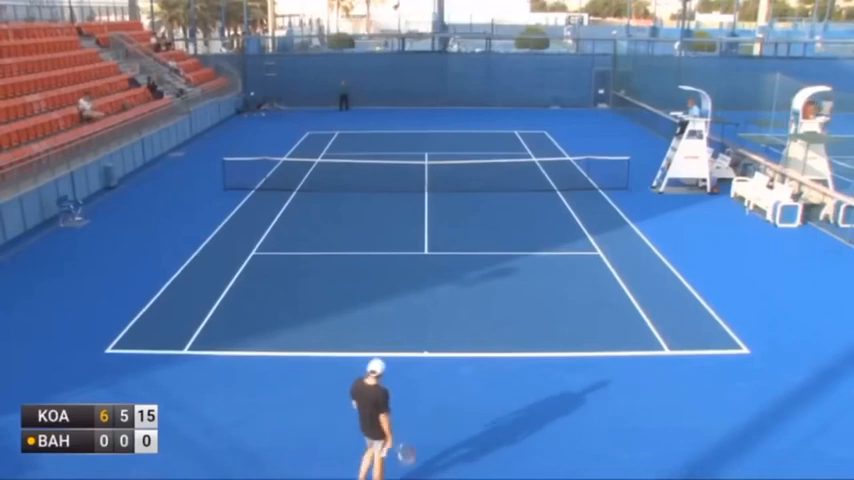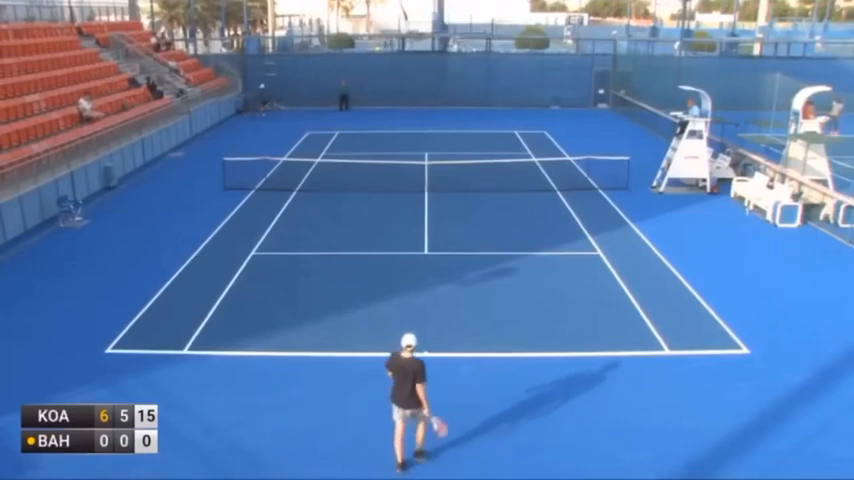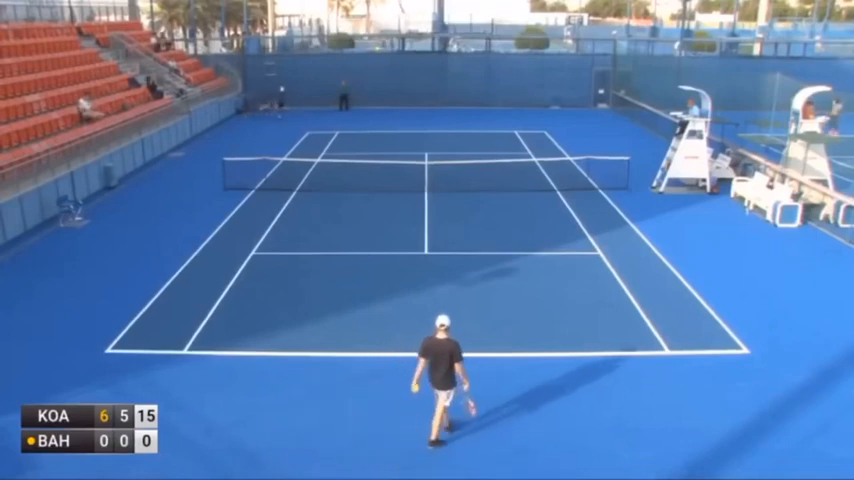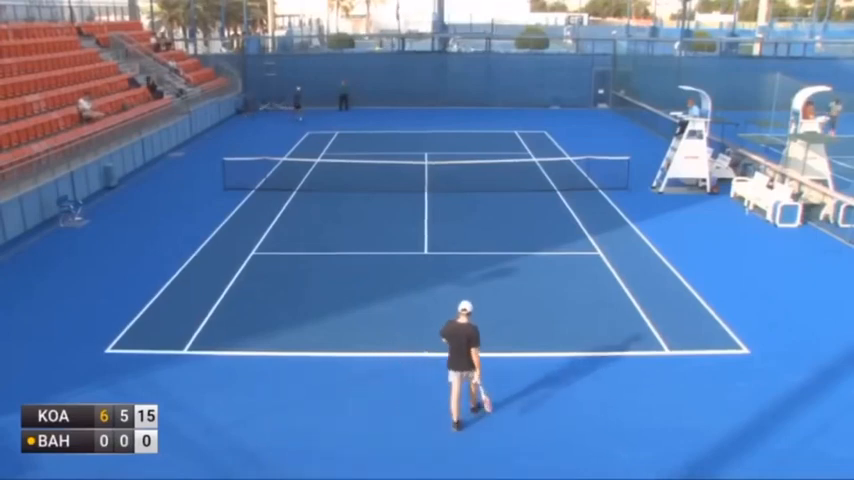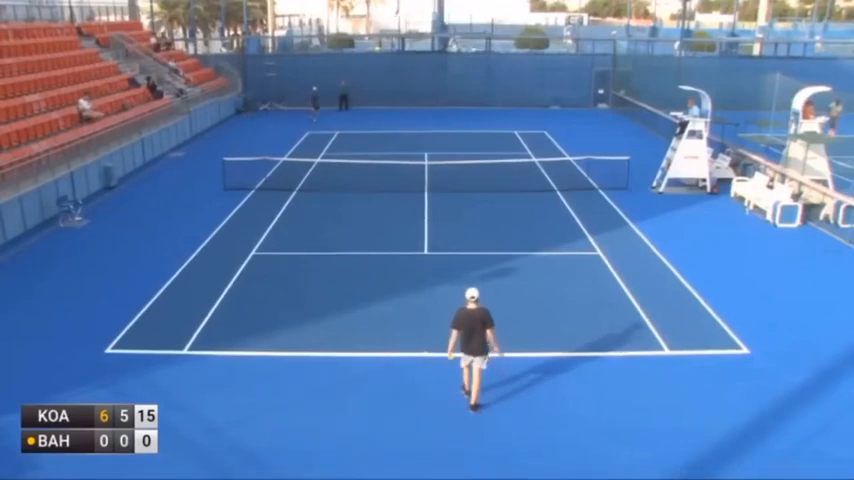
dt=0.7s
person 1, frame 1
left shoulder: (357, 384)
right shoulder: (381, 392)
right elbow: (384, 416)
right wrist: (389, 437)
left hip: (365, 427)
right hip: (379, 432)
left knee: (371, 451)
right knee: (378, 460)
person 1, frame 2
left shoulder: (393, 358)
right shoulder: (418, 364)
right elbow: (420, 387)
right wrist: (426, 406)
left hip: (397, 400)
right hip: (414, 403)
left knee: (399, 430)
right knee: (423, 422)
left ankle: (400, 462)
right ankle: (418, 451)
person 1, frame 3
left shoulder: (427, 341)
right shoulder: (453, 345)
left elbow: (422, 362)
right elbow: (458, 366)
left wrist: (415, 380)
right wrist: (466, 381)
left hip: (433, 380)
right hip: (447, 383)
left knee: (440, 404)
right knee: (440, 410)
left ankle: (447, 425)
right ankle: (433, 440)
person 1, frame 4
left shoulder: (449, 325)
right shoulder: (472, 329)
left elbow: (444, 339)
right elbow: (474, 351)
right wrist: (478, 369)
left hip: (453, 364)
right hip: (469, 365)
left knee: (455, 392)
right knee: (473, 384)
left ankle: (456, 421)
right ankle: (474, 406)
person 1, frame 5
left shoulder: (460, 313)
right shoulder: (484, 313)
left elbow: (455, 333)
right elbow: (490, 332)
left wrist: (450, 349)
right wrist: (495, 345)
left hip: (466, 349)
right hip: (481, 349)
left knee: (466, 368)
right knee: (477, 375)
left ankle: (467, 390)
right ankle: (473, 404)
